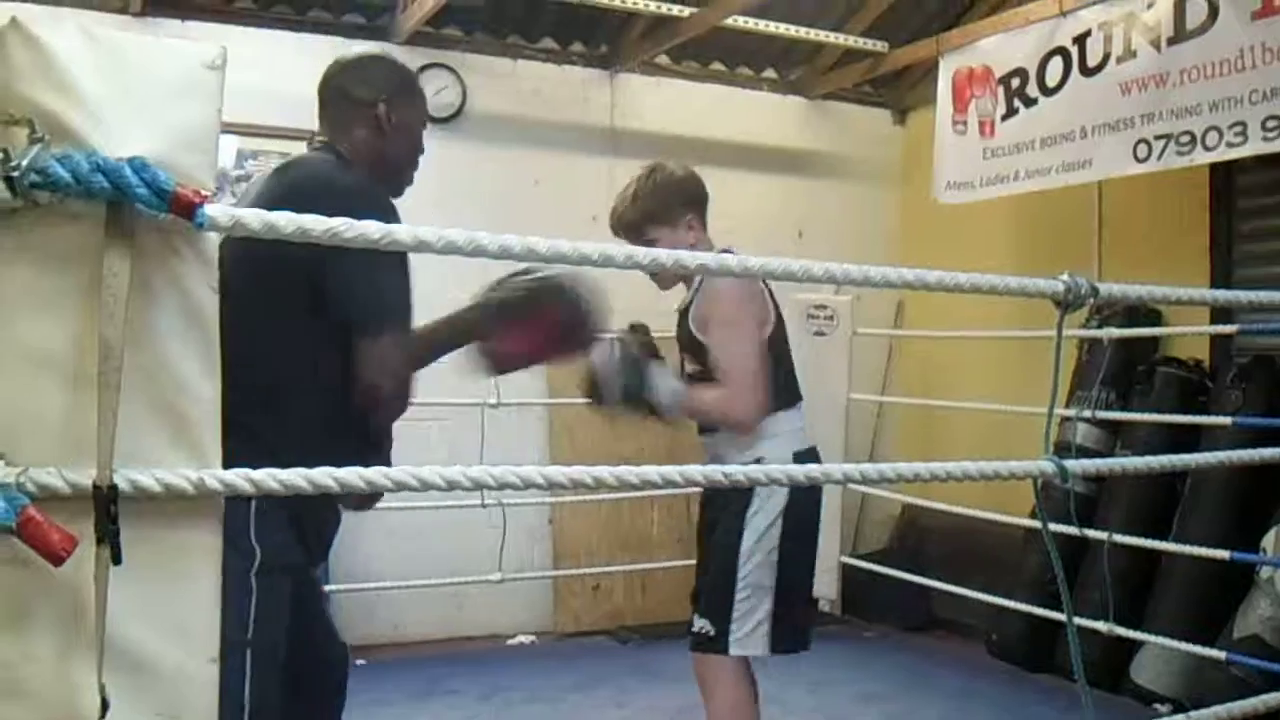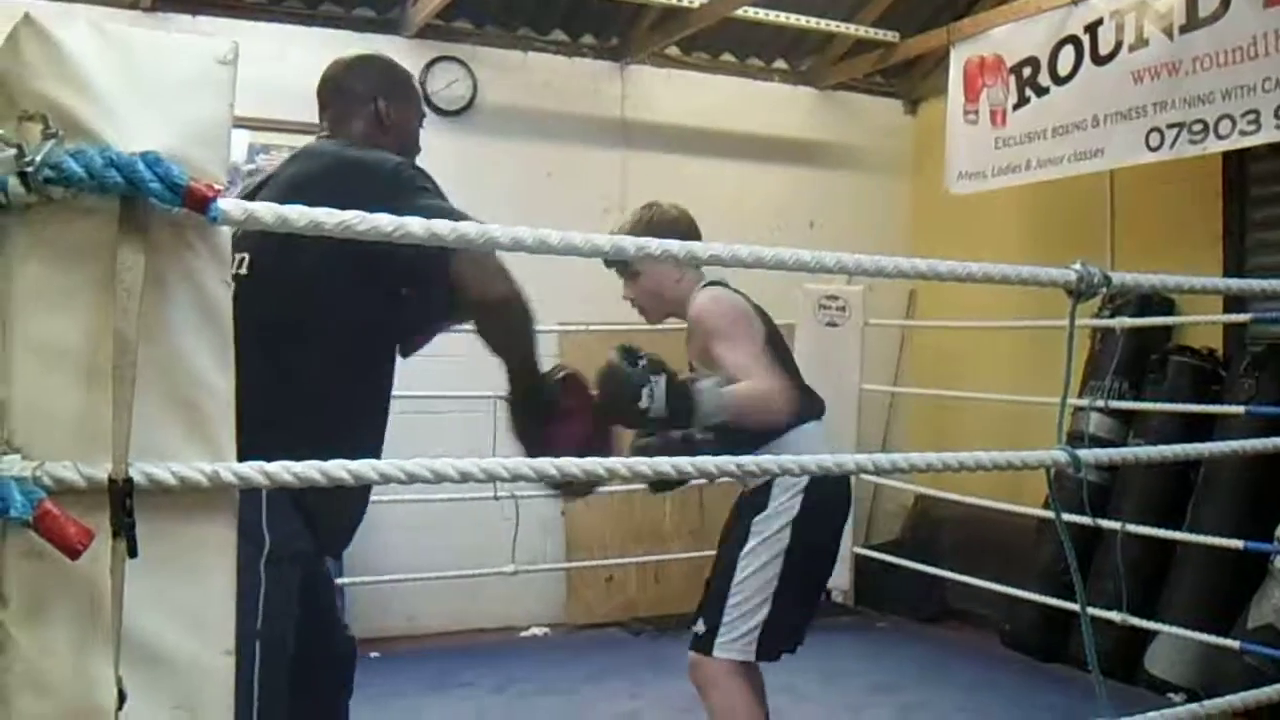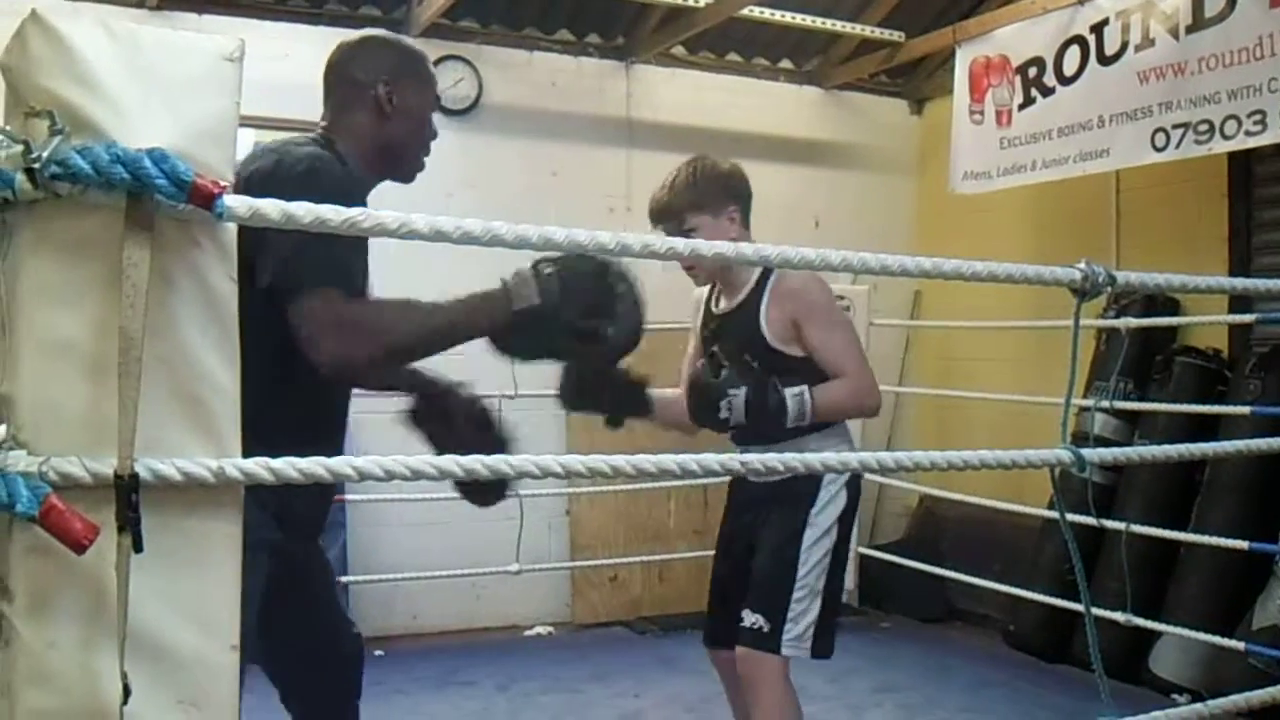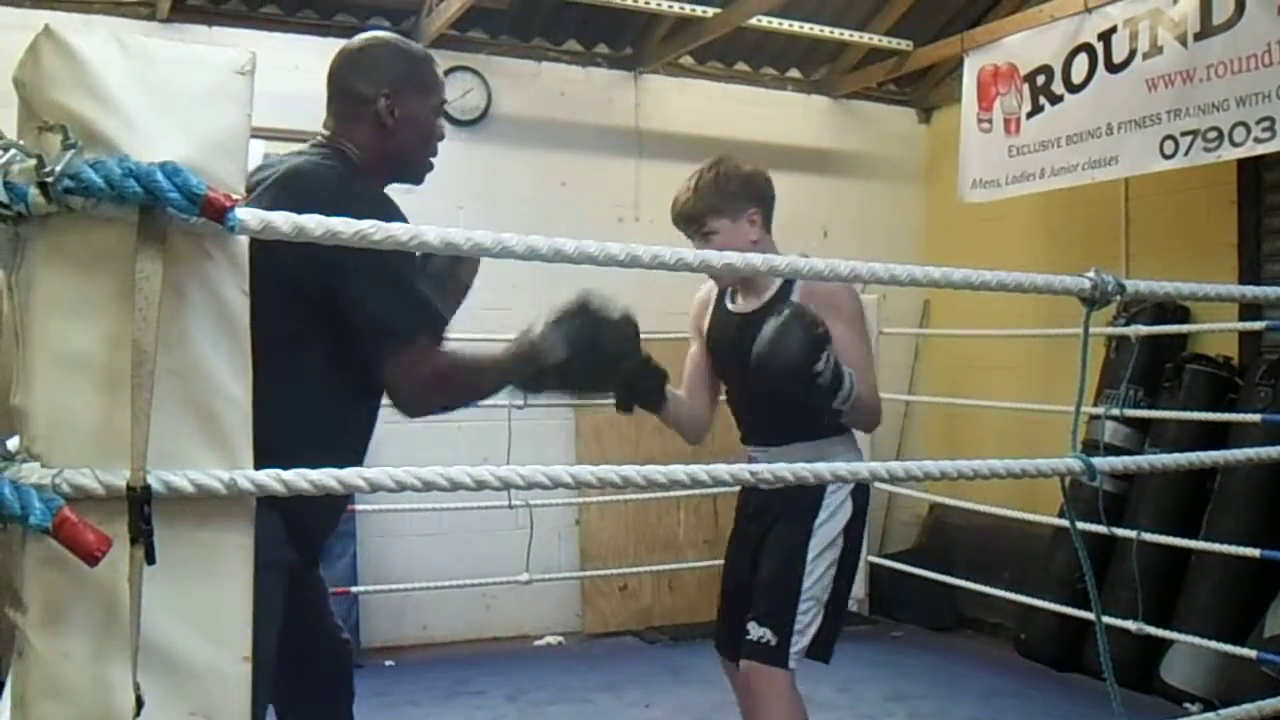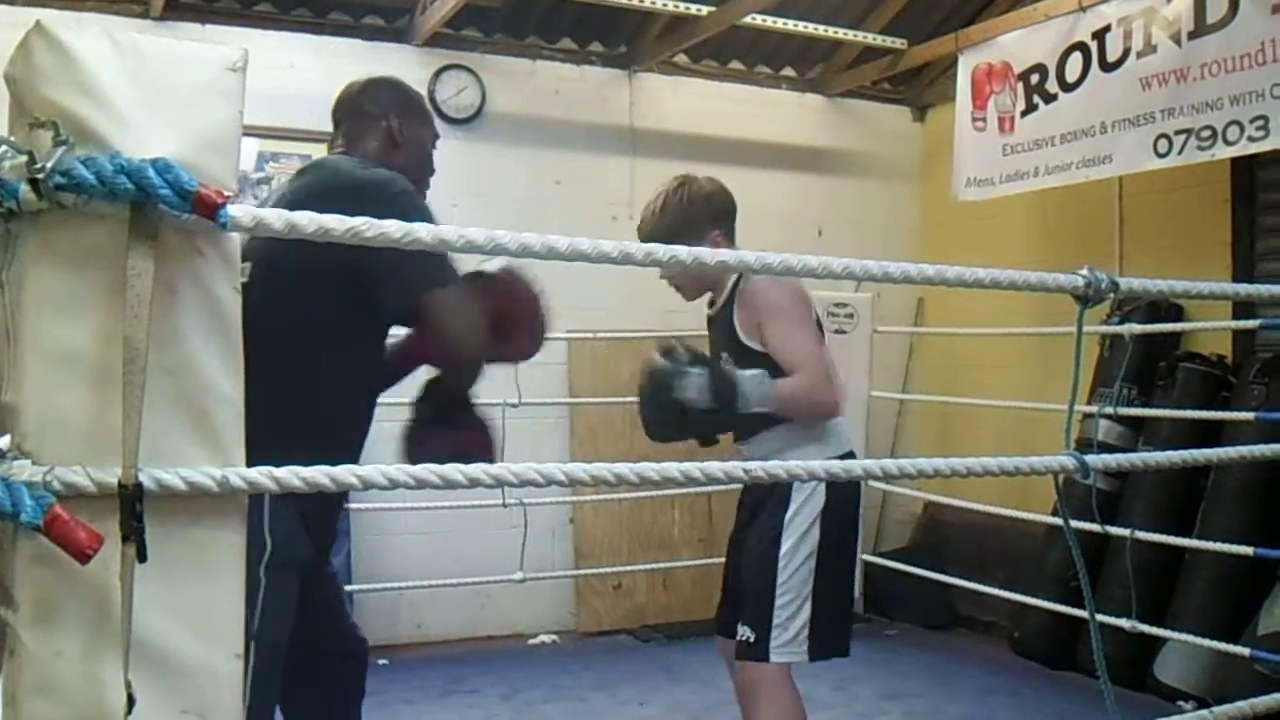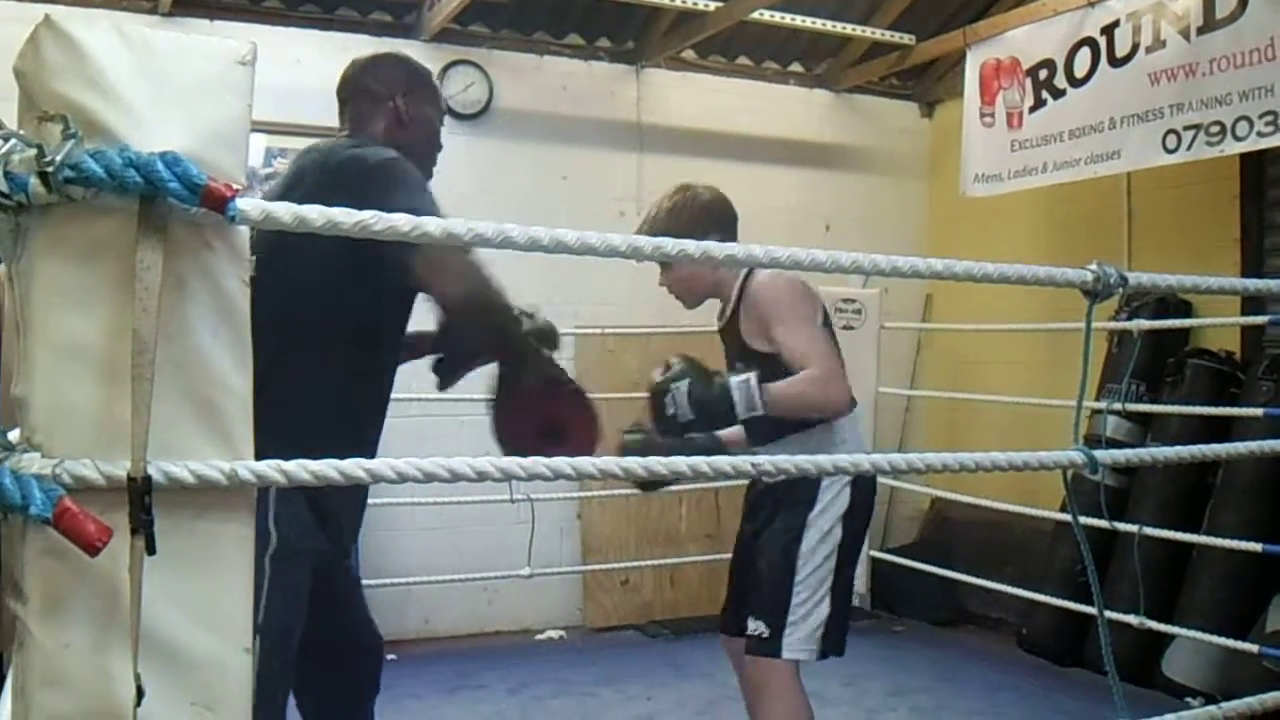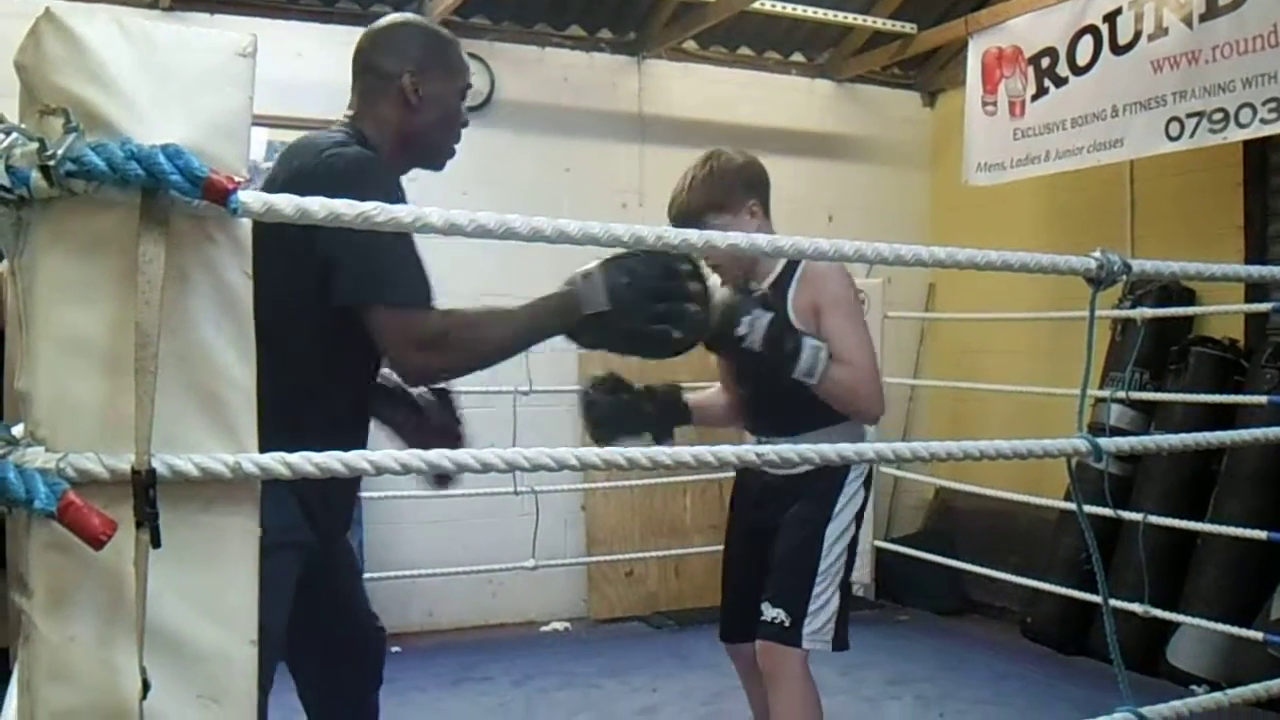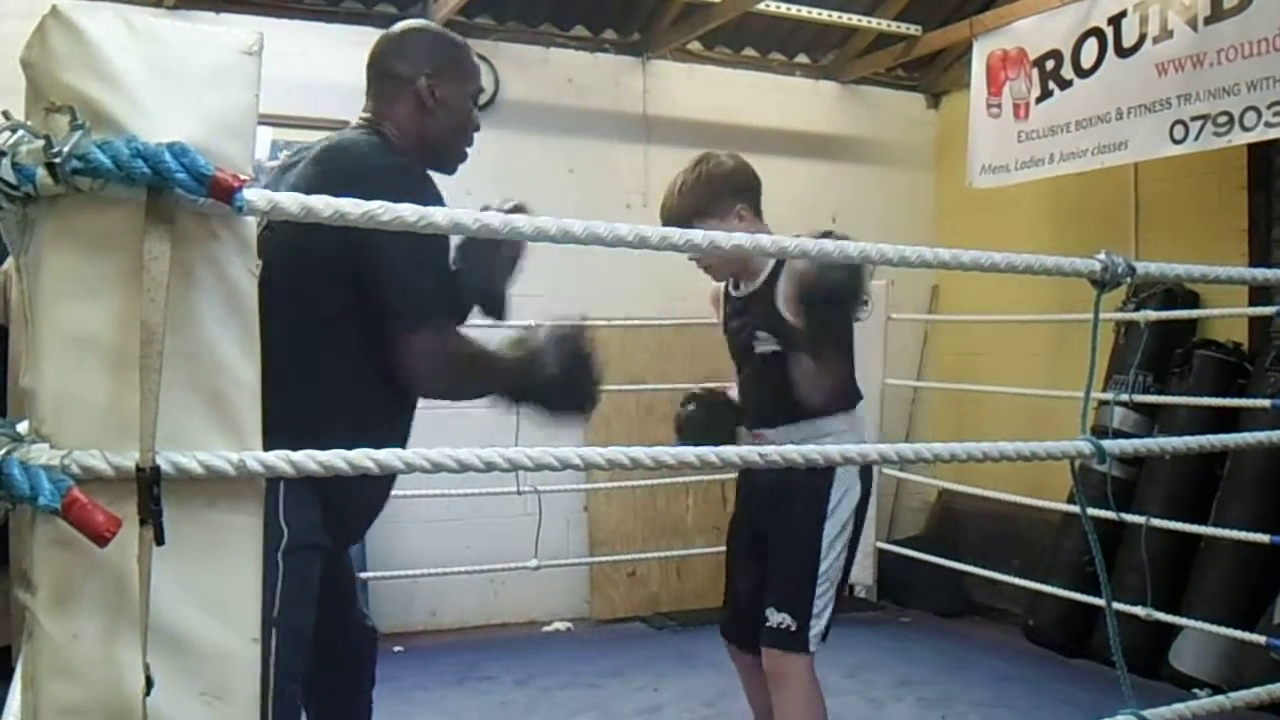
dt=0.3s
person 1, frame 1
left shoulder: (284, 189)
right shoulder: (348, 203)
right elbow: (383, 379)
left wrist: (468, 321)
right wrist: (368, 453)
left hip: (250, 496)
right hip: (240, 500)
person 1, frame 2
left shoulder: (281, 186)
right shoulder: (371, 179)
right elbow: (488, 287)
left wrist: (418, 317)
right wrist: (529, 382)
left hip: (273, 489)
right hip: (257, 489)
person 1, frame 3
left shoulder: (308, 179)
right shoulder: (308, 180)
left elbow: (342, 347)
right elbow: (335, 337)
left wrist: (433, 394)
right wrist: (505, 303)
left hip: (270, 494)
person 1, frame 4
left shoulder: (291, 181)
right shoulder: (350, 207)
right elbow: (418, 381)
left wrist: (421, 302)
right wrist: (539, 351)
left hip: (268, 503)
person 1, frame 5
left shoulder: (309, 197)
right shoulder: (370, 194)
right elbow: (463, 335)
left hip: (272, 490)
right hip: (254, 491)
left knee: (331, 666)
person 1, frame 6
left shoulder: (314, 184)
right shoulder: (365, 173)
right elbow: (455, 283)
left wrist: (445, 341)
right wrist: (522, 354)
left hip: (292, 486)
right hip: (265, 487)
left knee: (347, 664)
person 1, frame 7
left shoulder: (328, 167)
right shoulder: (341, 176)
right elbow: (417, 344)
left wrist: (408, 397)
right wrist: (581, 300)
left hip: (295, 480)
right hip: (253, 485)
left knee: (350, 661)
person 1, frame 8
left shoulder: (321, 166)
right shoulder: (391, 185)
right elbow: (429, 364)
left wrist: (462, 285)
right wrist: (533, 367)
left hip: (296, 483)
right hip: (275, 482)
left knee: (344, 663)
person 2, frame 1
left shoulder: (724, 288)
right shoulder: (705, 289)
left elbow: (743, 406)
left wrist: (646, 383)
right wrist: (650, 378)
left hip: (767, 478)
left knee: (717, 655)
right knee: (722, 646)
person 2, frame 2
left shoulder: (712, 306)
right shoulder: (721, 308)
left elbow: (776, 401)
left wrist: (679, 399)
right wrist: (680, 440)
left hip: (794, 488)
right hip: (787, 490)
left knee: (713, 661)
right knee: (733, 649)
person 2, frame 3
left shoulder: (795, 287)
right shoulder: (706, 302)
left elbow: (864, 395)
right elbow: (693, 412)
left wrist: (770, 404)
right wrist: (630, 396)
left hip: (812, 483)
right hip: (754, 483)
left knee: (760, 655)
right knee: (727, 649)
person 2, frame 4
left shoulder: (822, 290)
right shoulder: (709, 305)
left elbow: (870, 412)
right elbow: (695, 424)
left wrist: (827, 381)
right wrist: (643, 383)
left hip: (822, 491)
right hip: (764, 490)
left knee: (768, 664)
right knee: (739, 658)
person 2, frame 5
left shoulder: (765, 290)
right shoulder: (727, 302)
left elbow: (821, 394)
left wrist: (728, 391)
right wrist: (706, 414)
left hip: (808, 480)
right hip: (779, 481)
left knee: (761, 660)
right knee: (738, 645)
person 2, frame 6
left shoulder: (771, 290)
right shoulder: (733, 309)
left elbow: (831, 392)
left wrist: (724, 395)
right wrist: (699, 446)
left hip: (825, 481)
right hip: (783, 481)
left knee: (771, 657)
right knee: (740, 641)
person 2, frame 7
left shoulder: (823, 279)
right shoulder: (726, 291)
left elbow: (868, 404)
right elbow: (736, 406)
left wrist: (788, 347)
right wrist: (666, 407)
left hip: (826, 476)
right hip: (760, 478)
left knee: (780, 649)
right knee: (744, 643)
person 2, frame 8
left shoulder: (808, 276)
right shoulder: (727, 292)
left elbow: (818, 392)
left wrist: (827, 331)
right wrist: (718, 415)
left hip: (824, 476)
right hip: (763, 476)
left knee: (787, 652)
right knee: (746, 644)
